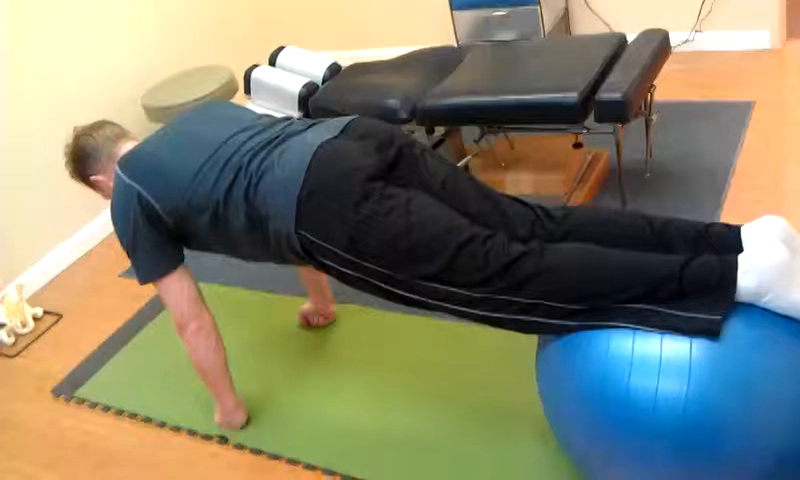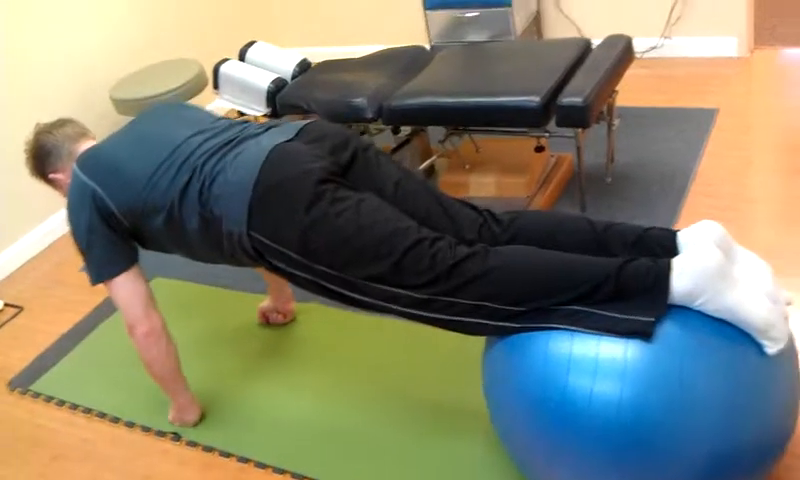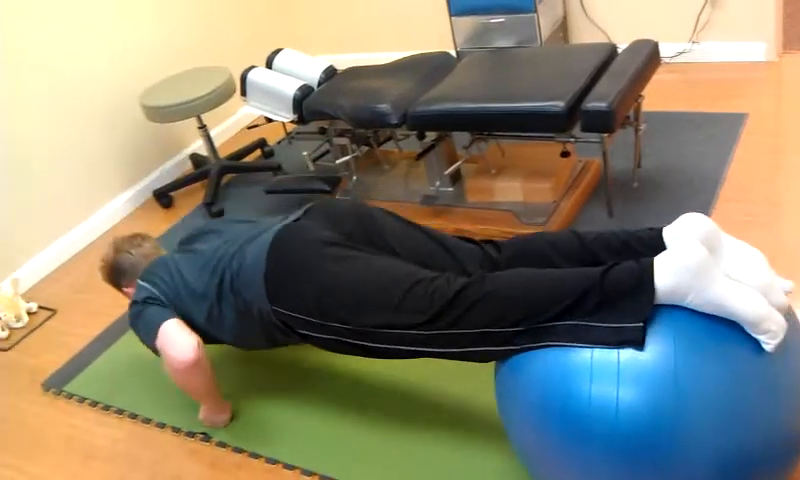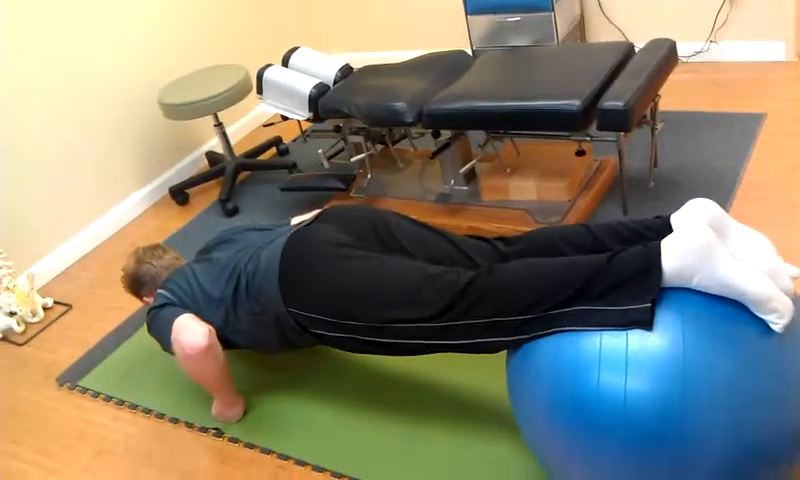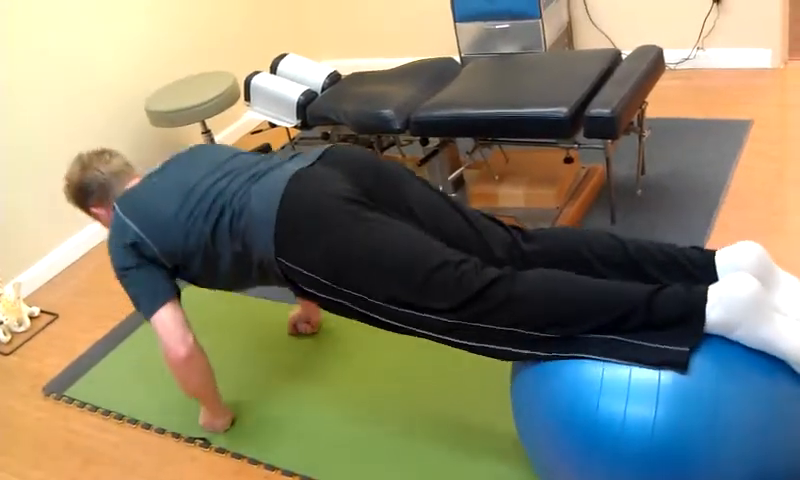
dt=1s
person 1, frame 1
left shoulder: (130, 200)
right shoulder: (199, 114)
left elbow: (191, 321)
left wrist: (229, 408)
right wrist: (320, 300)
left hip: (333, 204)
right hip: (360, 135)
left knee: (511, 279)
right knee: (537, 231)
left ankle: (737, 276)
right ankle: (740, 240)
person 1, frame 2
left shoulder: (86, 198)
right shoulder: (156, 115)
left elbow: (143, 322)
left wrist: (183, 406)
right wrist: (280, 297)
left hip: (288, 208)
right hip: (314, 141)
left knee: (455, 281)
right knee: (483, 235)
left ankle: (675, 280)
right ankle: (677, 246)
person 1, frame 3
left shoulder: (147, 299)
right shoulder: (199, 234)
left elbow: (185, 355)
left wrist: (214, 408)
right wrist: (312, 313)
left hip: (299, 281)
right hip: (331, 217)
left knee: (463, 313)
right knee: (490, 265)
left ankle: (662, 280)
right ankle: (672, 241)
person 1, frame 4
left shoulder: (165, 305)
right shoulder: (222, 239)
left elbow: (196, 342)
right elbow: (313, 215)
left wrist: (227, 402)
left hip: (311, 283)
right hip: (349, 223)
left knee: (475, 306)
right knee: (503, 259)
left ankle: (671, 262)
right ankle: (679, 227)
person 1, frame 5
left shoulder: (127, 236)
right shoulder: (190, 155)
left elbow: (179, 345)
left wrist: (214, 411)
right wrist: (309, 302)
left hip: (312, 229)
right hip: (341, 165)
left knee: (484, 303)
right knee: (515, 254)
left ankle: (714, 308)
right ankle: (719, 266)
